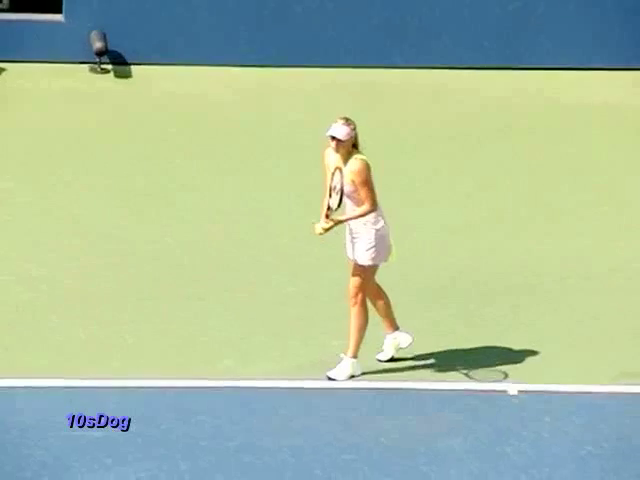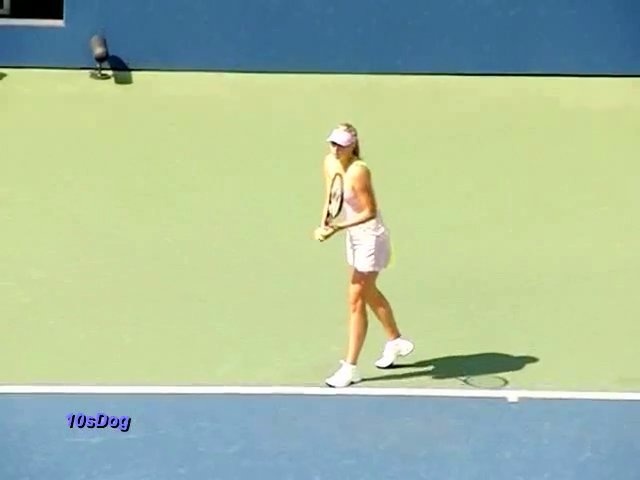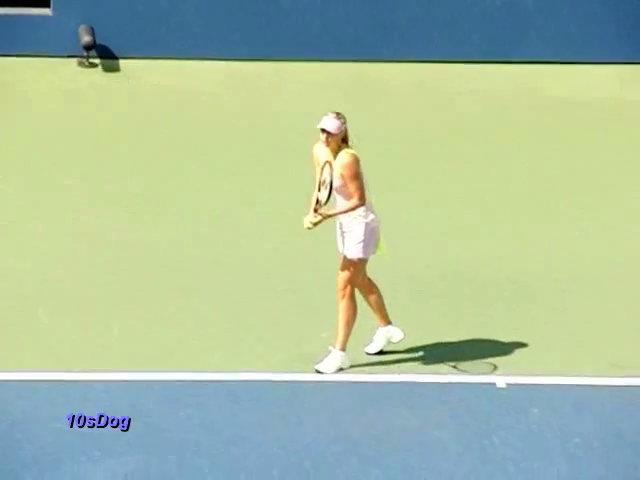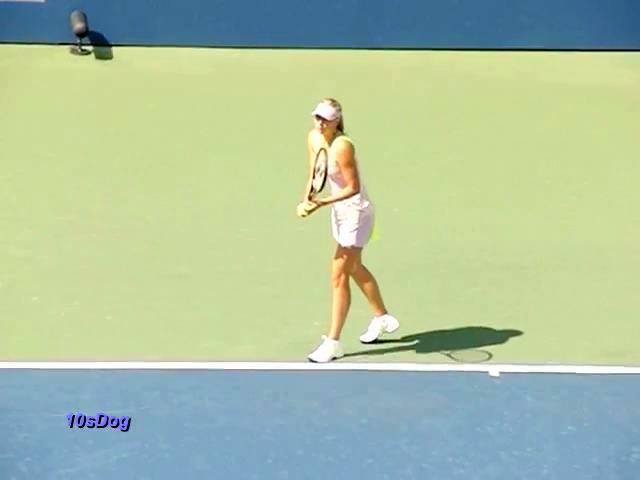
dt=0.5s
person 1, frame 1
left shoulder: (358, 165)
right shoulder: (329, 156)
left elbow: (370, 205)
left wrist: (338, 221)
right wrist: (324, 217)
left hip: (371, 232)
right hip: (354, 230)
left knee: (356, 295)
right knee: (370, 286)
left ankle: (351, 361)
right ankle: (395, 335)
person 1, frame 2
left shoulder: (358, 171)
right shoulder: (329, 162)
left elbow: (370, 212)
left wrist: (338, 227)
right wrist: (323, 224)
left hip: (371, 238)
right hip: (354, 236)
left knee: (355, 302)
right knee: (370, 293)
left ankle: (350, 367)
right ankle: (396, 341)
person 1, frame 3
left shoulder: (347, 159)
right shoulder: (318, 150)
left elbow: (359, 200)
left wrist: (326, 215)
right wrist: (312, 212)
left hip: (361, 225)
right hip: (344, 224)
left knee: (344, 288)
right knee: (360, 280)
left ankle: (339, 353)
right ankle: (386, 328)
person 1, frame 4
left shoulder: (342, 147)
right shoulder: (313, 137)
left elbow: (353, 187)
right elbow: (314, 175)
left wrist: (321, 203)
right wrist: (306, 200)
left hip: (356, 212)
right hip: (339, 211)
left knee: (338, 276)
right knee: (355, 268)
left ankle: (333, 342)
right ankle: (382, 318)
